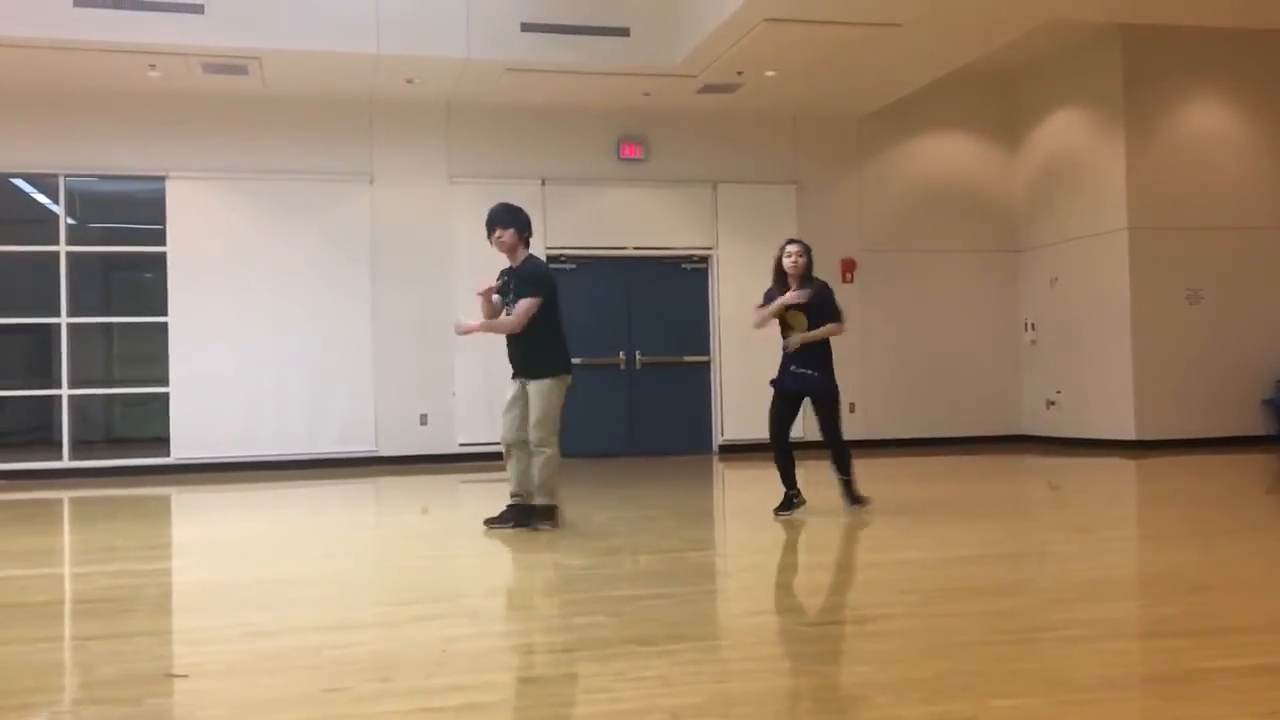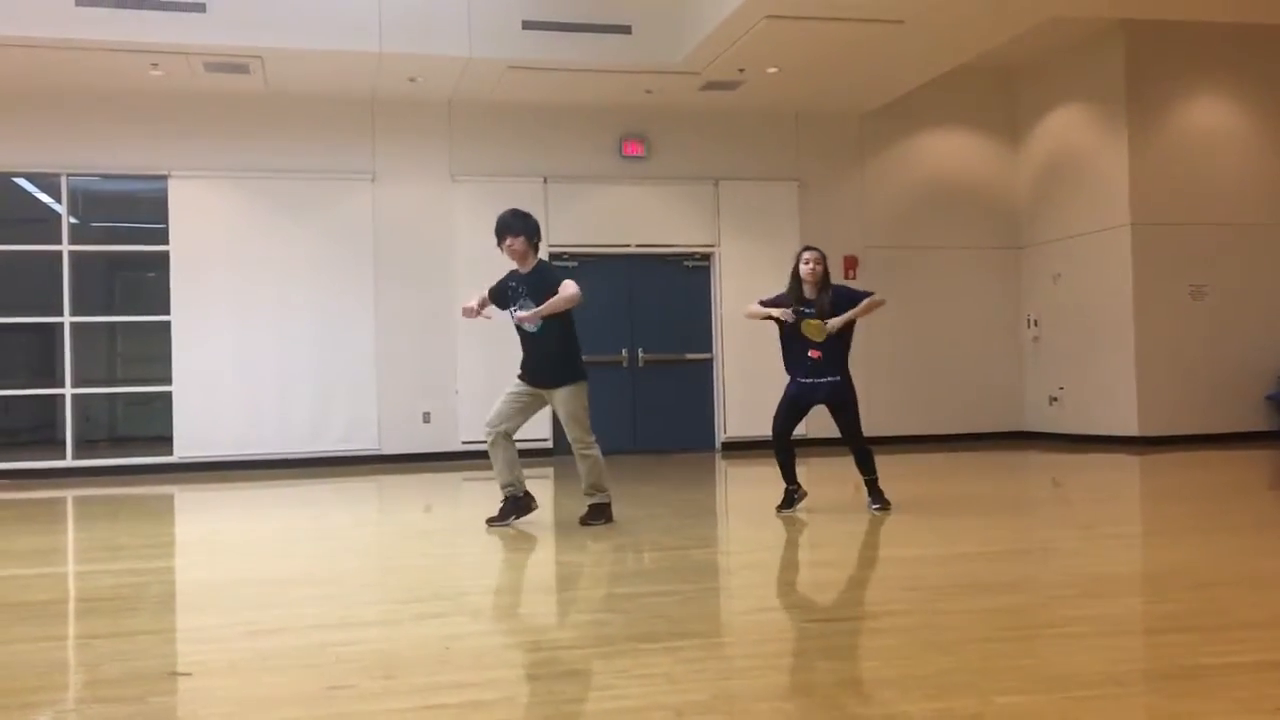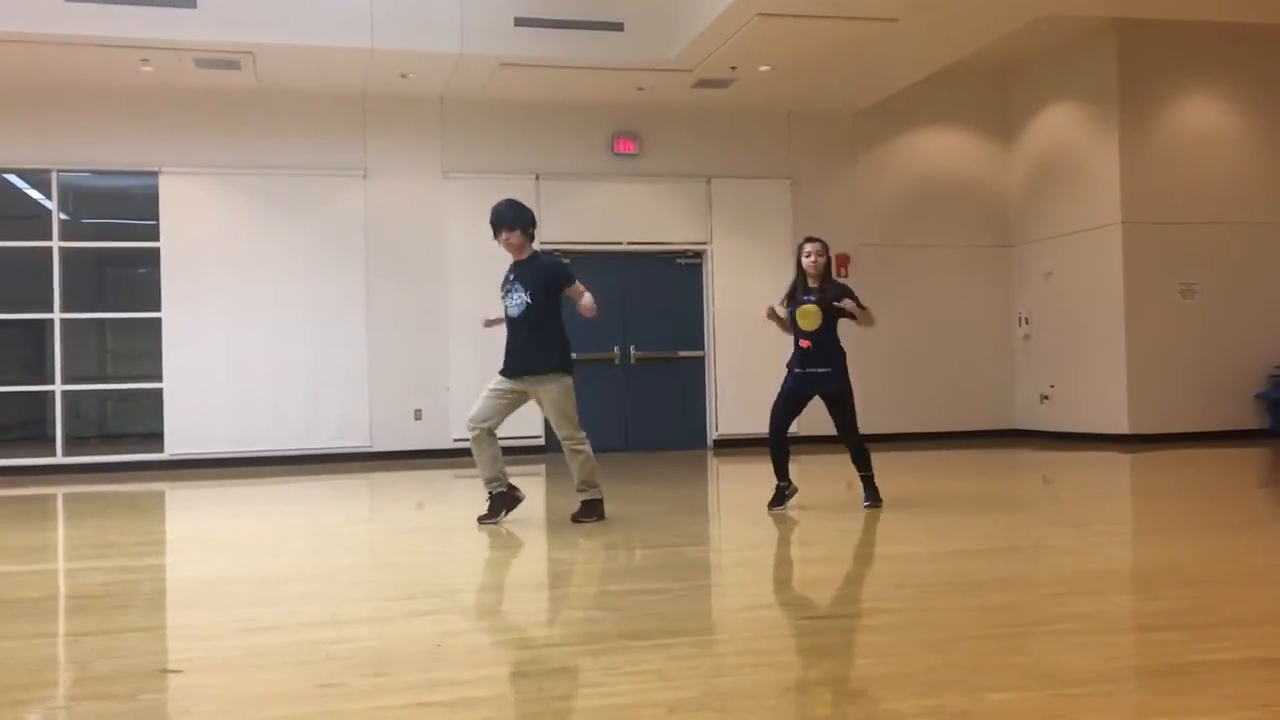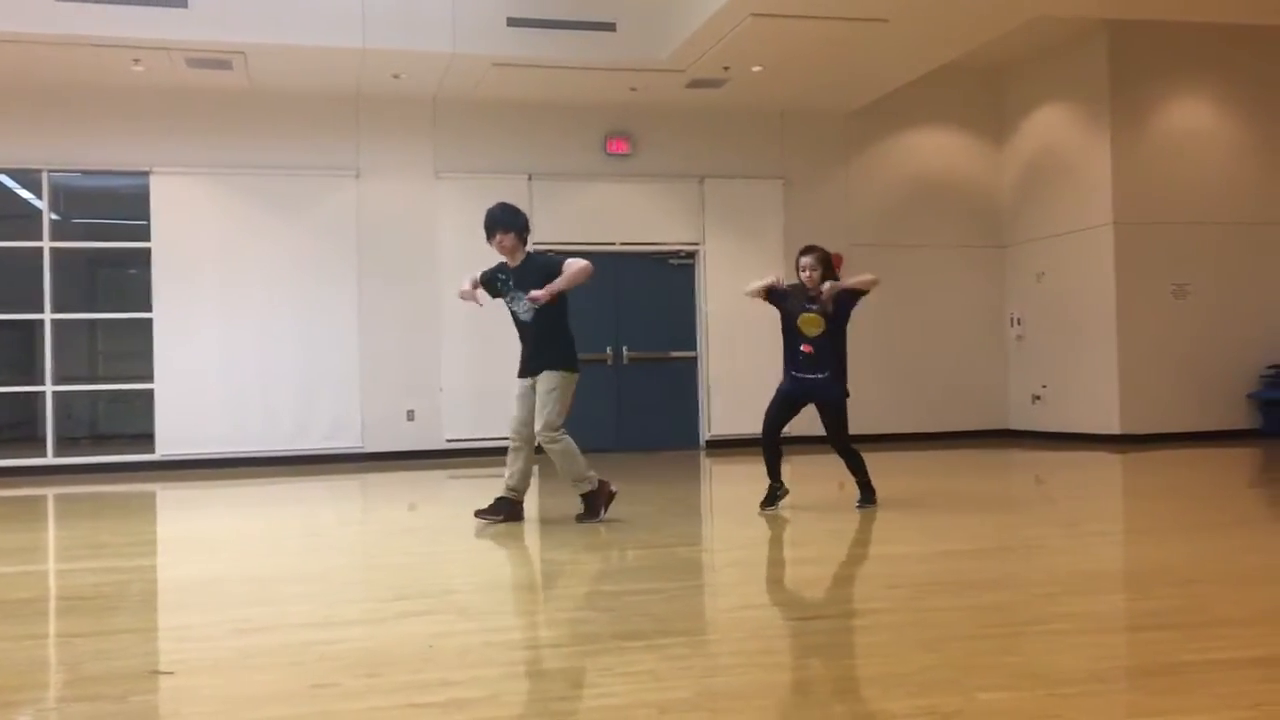
dt=0.3s
person 1, frame 1
left shoulder: (535, 272)
right shoulder: (506, 276)
left elbow: (515, 323)
right elbow: (492, 315)
left wrist: (474, 327)
right wrist: (486, 298)
left hip: (548, 369)
right hip: (523, 371)
left knee: (540, 437)
right knee: (511, 437)
left ankle: (546, 505)
right ankle: (522, 503)
person 1, frame 2
left shoulder: (549, 274)
right shoulder: (509, 283)
left elbow: (573, 294)
right elbow: (485, 298)
left wrist: (534, 313)
right wrist: (475, 305)
left hip: (565, 376)
right hip: (530, 378)
left knee: (582, 442)
right knee: (496, 428)
left ankle: (600, 502)
right ankle: (517, 496)
person 1, frame 3
left shoulder: (549, 266)
right shoulder: (510, 273)
left elbow: (586, 303)
left wrist: (586, 304)
right wrist: (500, 318)
left hip: (549, 369)
right hip: (513, 370)
left knee: (570, 436)
right knee: (478, 424)
left ankle: (592, 498)
right ankle: (502, 492)
person 1, frame 4
left shoulder: (543, 264)
right shoulder: (498, 274)
left elbow: (584, 267)
right elbow: (474, 281)
left wrist: (548, 292)
right wrist: (467, 289)
left hip: (558, 363)
right hip: (529, 367)
left knee: (548, 431)
right knee: (520, 435)
left ankle: (595, 490)
right ankle: (511, 500)
person 2, frame 1
left shoulder: (819, 290)
right shoulder: (775, 293)
left elbow: (837, 326)
right elbow: (759, 322)
left wrist: (803, 338)
right wrist: (782, 302)
left hip: (819, 374)
right hip: (789, 375)
left knee: (831, 435)
right knee: (777, 435)
left ankle: (849, 488)
right ankle: (792, 494)
person 2, frame 2
left shoulder: (837, 295)
right shoulder: (787, 300)
left elbow: (877, 300)
right elbow: (750, 310)
left wrist: (844, 318)
right wrist: (772, 312)
left hip: (836, 381)
right hip: (800, 381)
left knee: (854, 437)
right knee: (779, 435)
left ankle: (874, 491)
right ankle: (793, 490)
person 2, frame 3
left shoulder: (838, 290)
right shoulder: (795, 291)
left elbow: (868, 321)
left wrist: (853, 309)
right wrist: (773, 314)
left hip: (832, 373)
right hip: (799, 373)
left knee: (850, 434)
right knee: (775, 430)
left ankle: (870, 487)
right ankle: (784, 487)
person 2, frame 4
left shoulder: (837, 294)
right shoulder: (790, 294)
left elbow: (872, 281)
right elbow: (750, 291)
left wrist: (838, 286)
right wrist: (768, 283)
left hip: (829, 381)
right hip: (795, 379)
left knee: (839, 440)
right knee: (769, 431)
left ankle: (866, 488)
right ankle: (776, 487)
